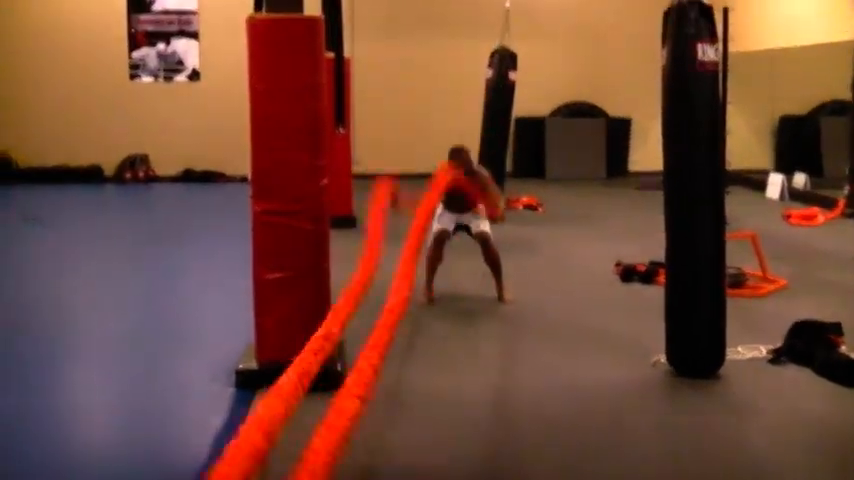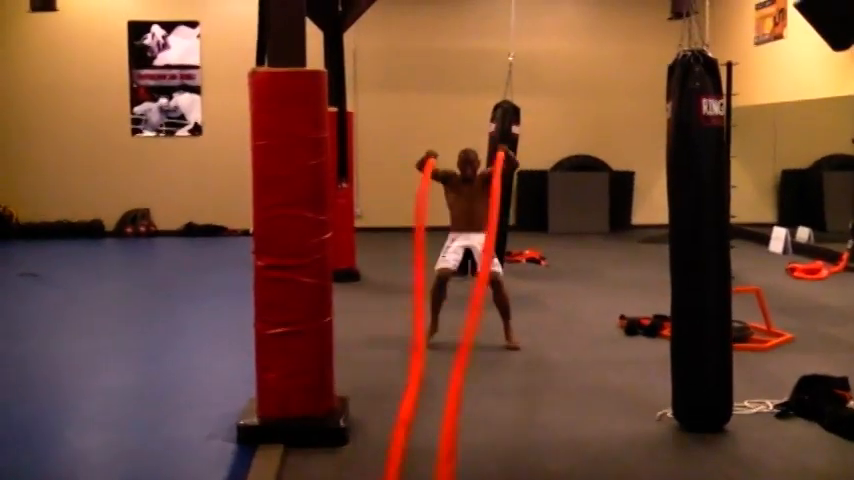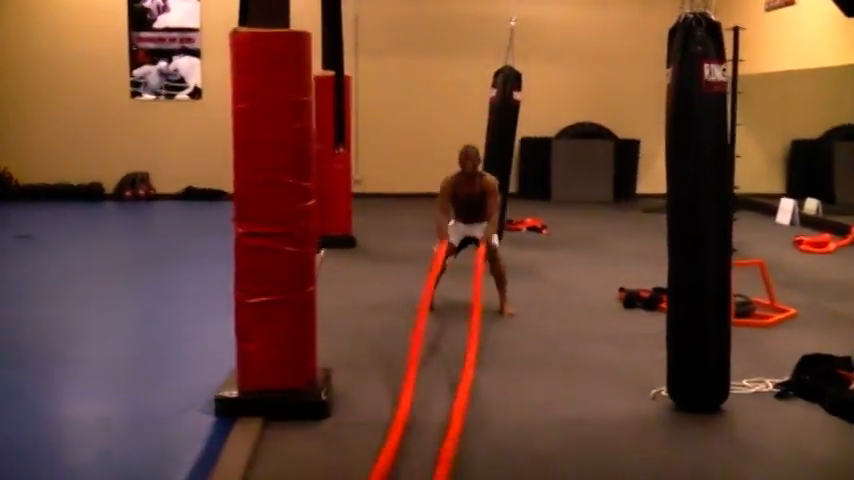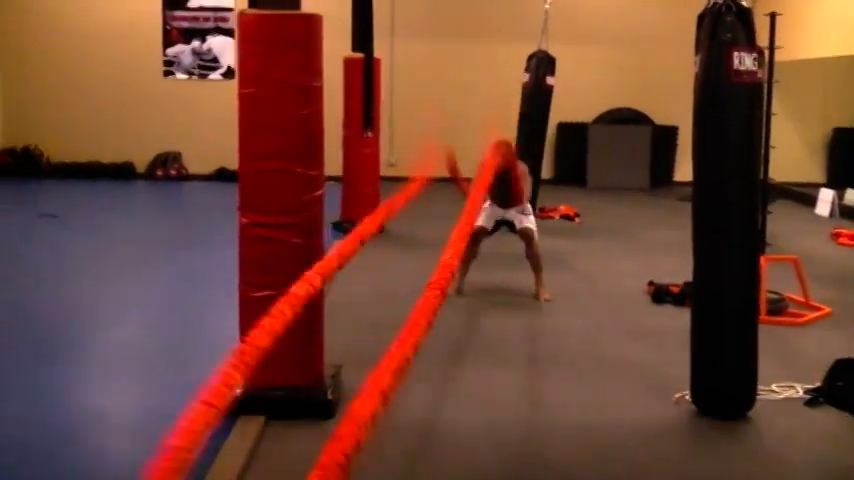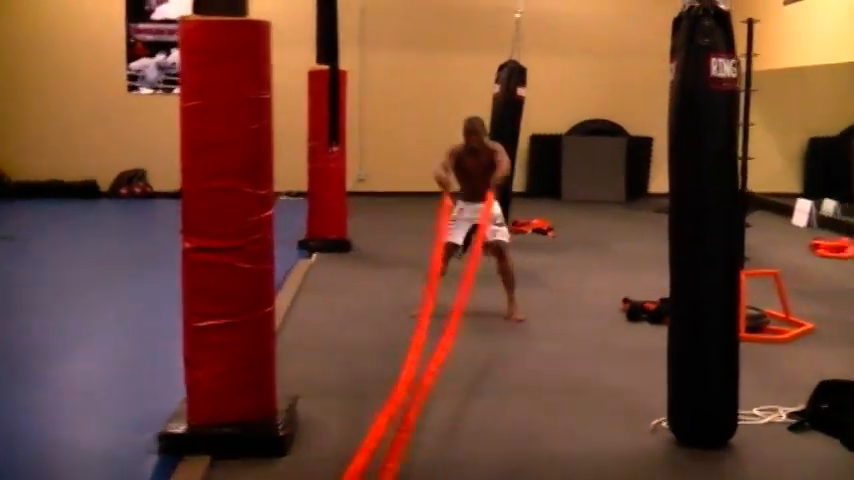
dt=0.5s
person 1, frame 1
left shoulder: (481, 176)
left elbow: (495, 199)
left wrist: (497, 209)
left hip: (474, 214)
right hip: (448, 213)
left knee: (486, 241)
right knee: (438, 239)
left ankle: (500, 289)
right ankle: (428, 288)
person 1, frame 2
left shoulder: (487, 178)
right shoulder: (449, 178)
left elbow: (513, 165)
right elbow: (421, 168)
left wrist: (506, 153)
right wrist: (427, 159)
left hip: (481, 239)
right hip: (456, 238)
left knee: (496, 280)
right knee: (441, 277)
left ankle: (508, 332)
right ankle: (433, 324)
person 1, frame 3
left shoulder: (489, 183)
right shoulder: (449, 182)
left elbow: (494, 214)
right elbow: (442, 212)
left wrist: (488, 236)
right wrist: (442, 235)
left hip: (482, 223)
right hip: (459, 222)
left knee: (493, 255)
left ankle: (504, 302)
person 1, frame 4
left shoulder: (520, 170)
left elbow: (525, 191)
left wrist: (522, 197)
left hip: (517, 207)
right hip: (493, 205)
left knee: (529, 235)
right knee: (475, 233)
left ankle: (540, 286)
right ankle: (459, 281)
person 1, frame 5
left shoulder: (494, 150)
right shoulder: (456, 152)
left elbow: (505, 165)
right elbow: (442, 169)
left wrist: (497, 179)
right wrist: (444, 180)
left hip: (489, 206)
right hip: (464, 207)
left knee: (501, 251)
right knee: (445, 249)
left ankle: (512, 304)
